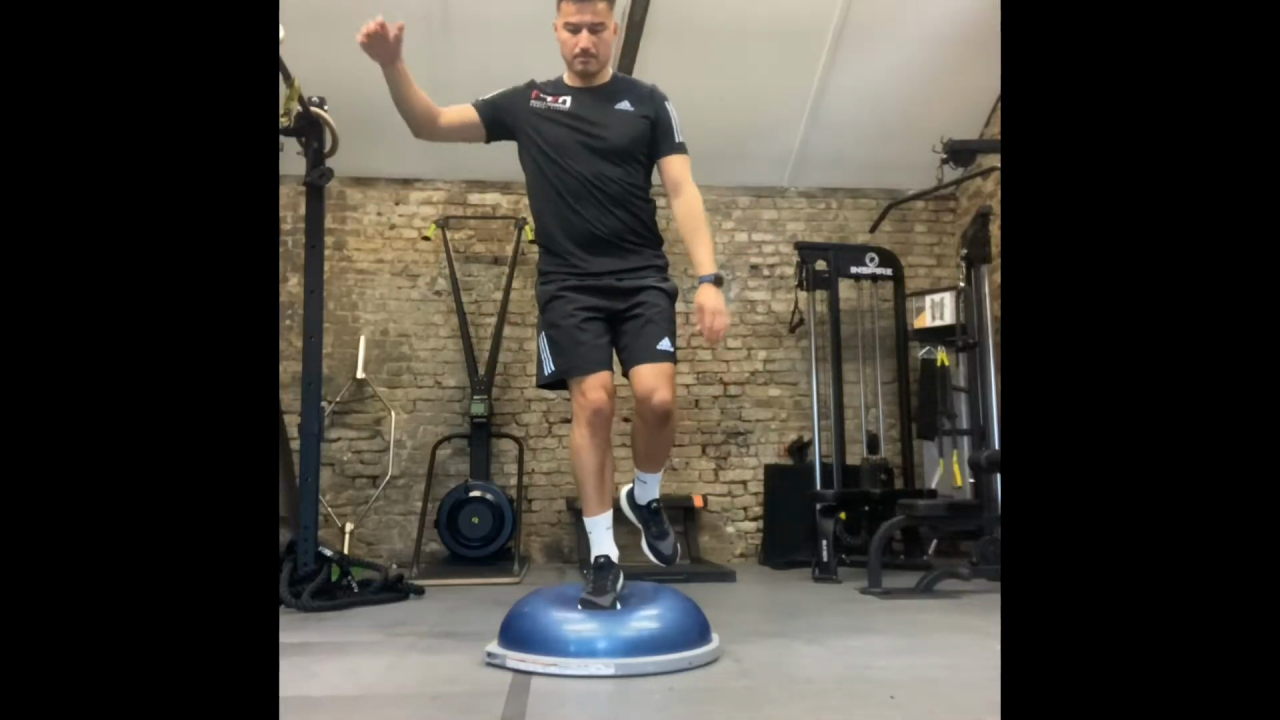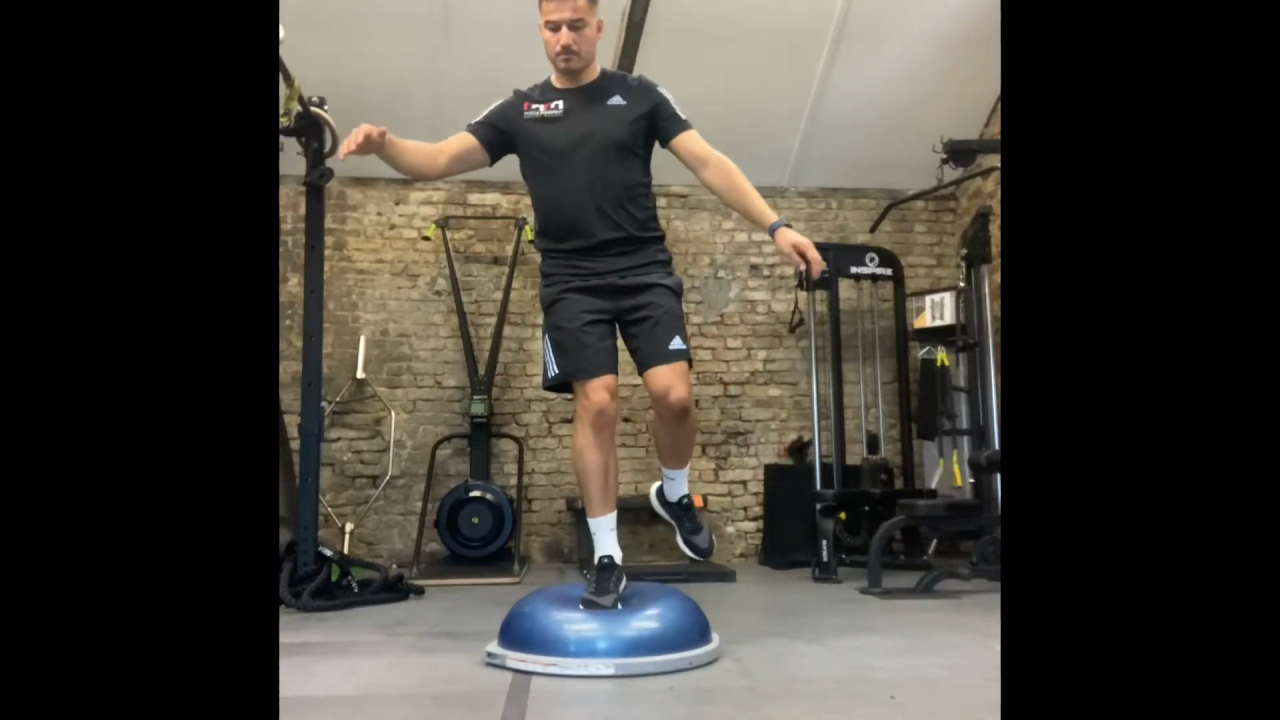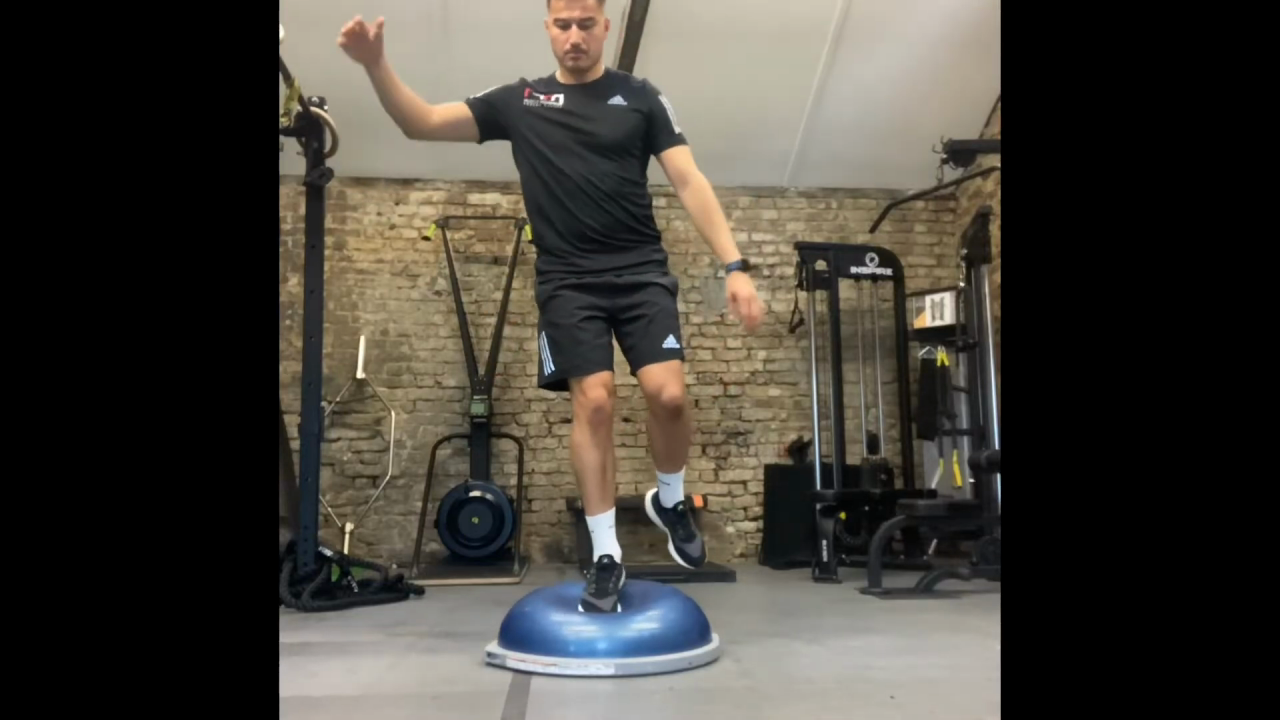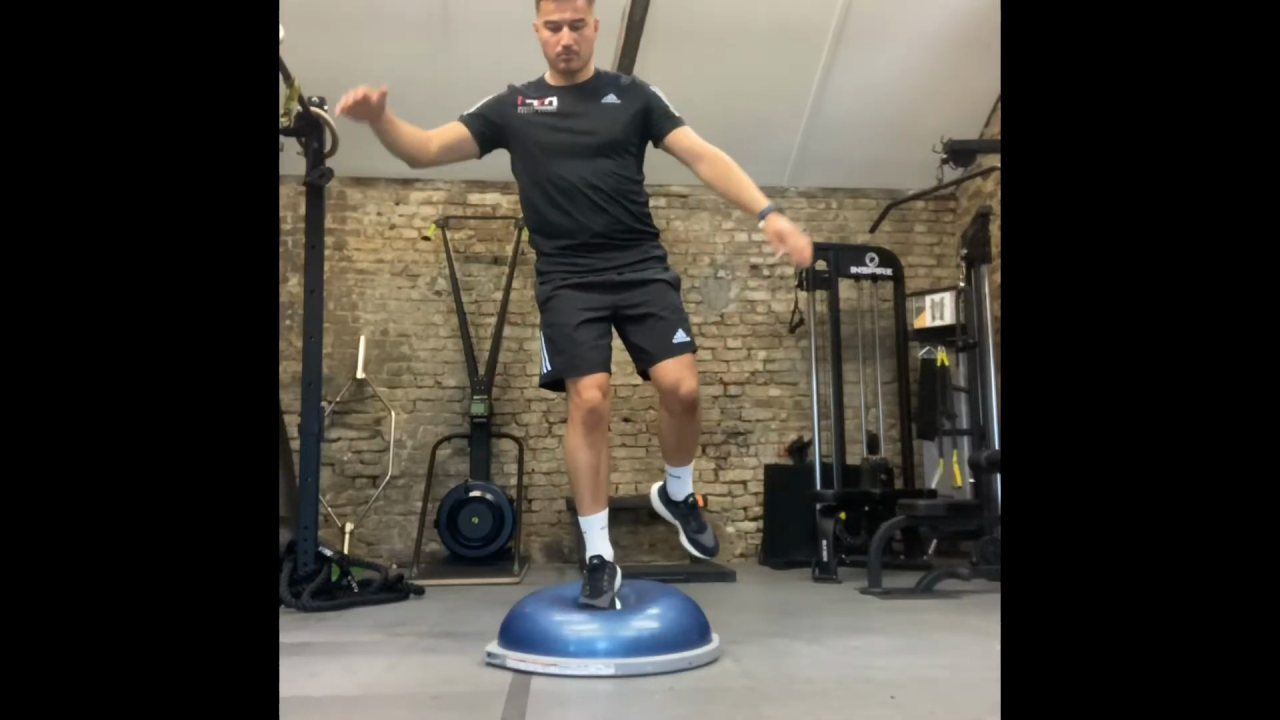
dt=0.3s
person 1, frame 1
left shoulder: (648, 102)
right shoulder: (527, 101)
left elbow: (682, 192)
right elbow: (430, 121)
left wrist: (707, 279)
right wrist: (392, 61)
left hip: (640, 274)
right hip: (569, 281)
left knee: (657, 397)
right knee: (591, 402)
left ankle: (645, 498)
right ankle: (603, 555)
person 1, frame 2
left shoulder: (640, 95)
right shoulder: (519, 111)
left elbow: (708, 163)
right elbow: (438, 161)
left wrist: (774, 225)
right wrist: (384, 145)
left hip: (645, 270)
right hip: (572, 282)
left knee: (673, 396)
right knee: (596, 405)
left ankle: (673, 494)
right ankle: (607, 556)
person 1, frame 3
left shoulder: (641, 98)
right shoulder: (518, 101)
left elbow: (689, 181)
right elbow: (421, 122)
left wrist: (734, 266)
right wrist: (375, 63)
left hip: (640, 269)
right hip: (567, 279)
left knee: (668, 393)
right knee: (593, 401)
left ankle: (669, 501)
right ankle: (606, 556)
person 1, frame 4
left shoulder: (633, 95)
right shoulder: (513, 106)
left elbow: (702, 156)
right elbow: (425, 149)
left wrist: (766, 213)
right wrist: (379, 117)
left hip: (642, 267)
right hip: (568, 279)
left knee: (681, 389)
right knee: (589, 402)
left ankle: (677, 493)
right ankle: (599, 556)
